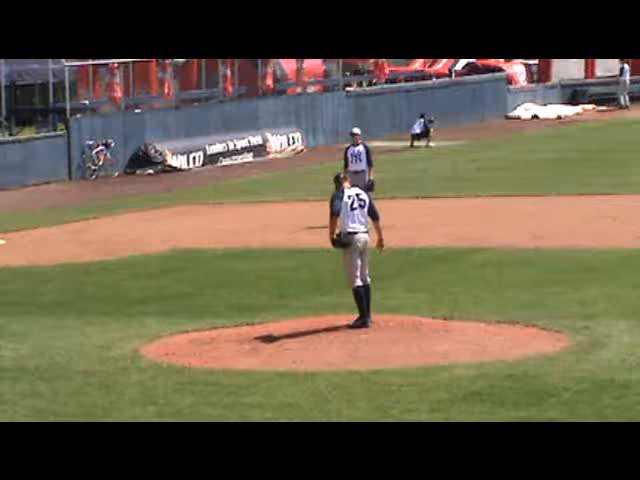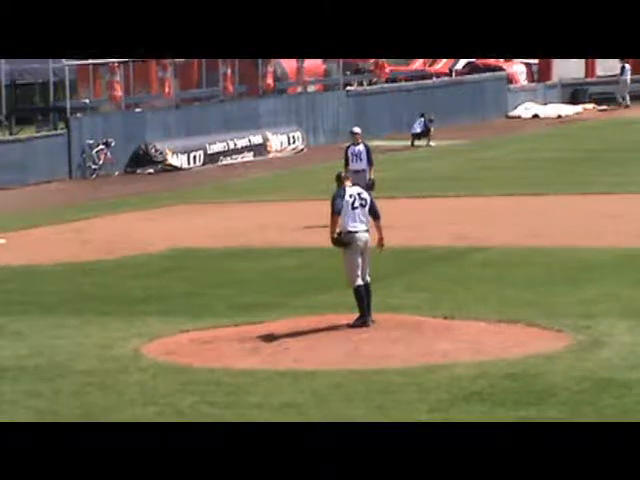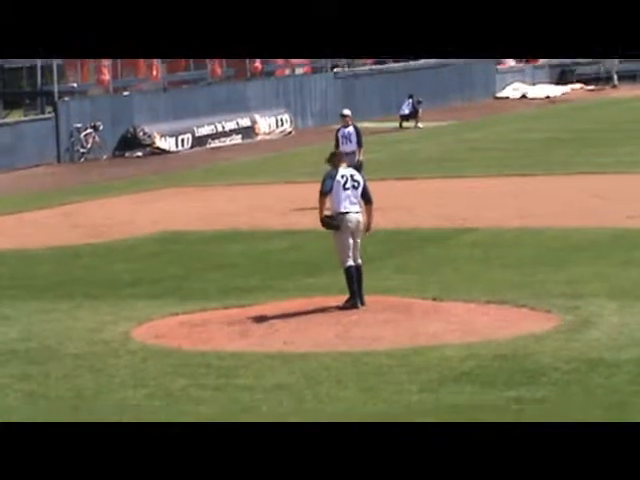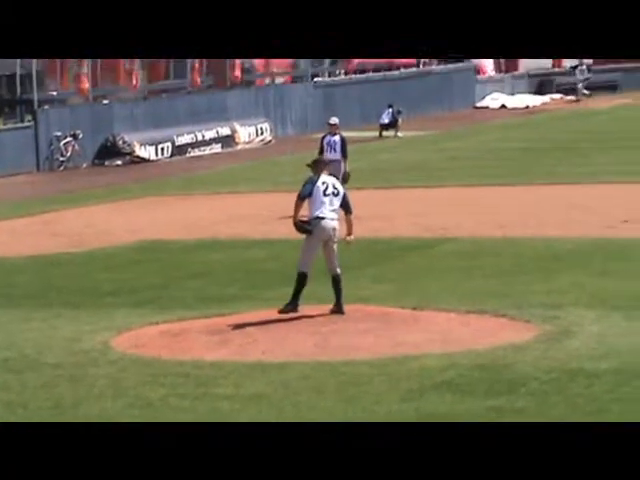
dt=0.7s
person 1, frame 1
left shoulder: (339, 194)
right shoulder: (363, 193)
left elbow: (334, 214)
right elbow: (375, 217)
left wrist: (332, 235)
right wrist: (380, 237)
left hip: (351, 238)
right hip: (365, 236)
left knee: (355, 279)
right knee: (364, 277)
left ankle: (364, 318)
right ankle: (367, 315)
person 1, frame 2
left shoulder: (340, 193)
right shoulder: (364, 192)
left elbow: (336, 213)
right elbow: (376, 216)
left wrist: (332, 233)
right wrist: (380, 236)
left hip: (351, 237)
right hip: (365, 235)
left knee: (355, 279)
right knee: (365, 276)
left ankle: (364, 317)
right ankle: (368, 314)
person 1, frame 3
left shoulder: (332, 174)
right shoulder: (357, 175)
left elbow: (323, 194)
right elbow: (368, 201)
left wrist: (321, 215)
right wrist: (369, 222)
left hip: (343, 218)
right hip: (358, 217)
left knee: (346, 260)
right knee: (356, 258)
left ankle: (354, 299)
right ankle: (359, 296)
person 1, frame 4
left shoulder: (314, 180)
right shoulder: (338, 184)
left elbow: (301, 197)
right elbow: (348, 211)
left wrist: (295, 218)
right wrist: (350, 232)
left hip: (318, 224)
right hip: (334, 225)
left knee: (304, 265)
right knee: (334, 267)
left ankle: (294, 302)
right ankle: (339, 304)
